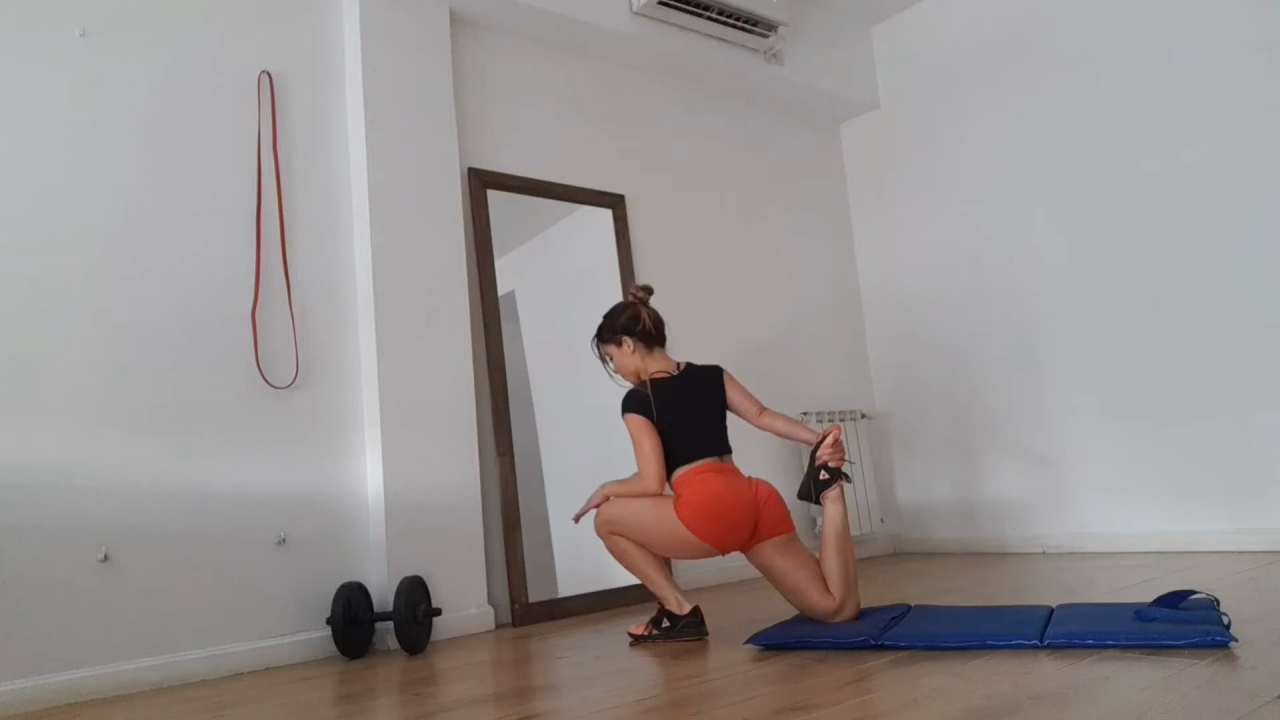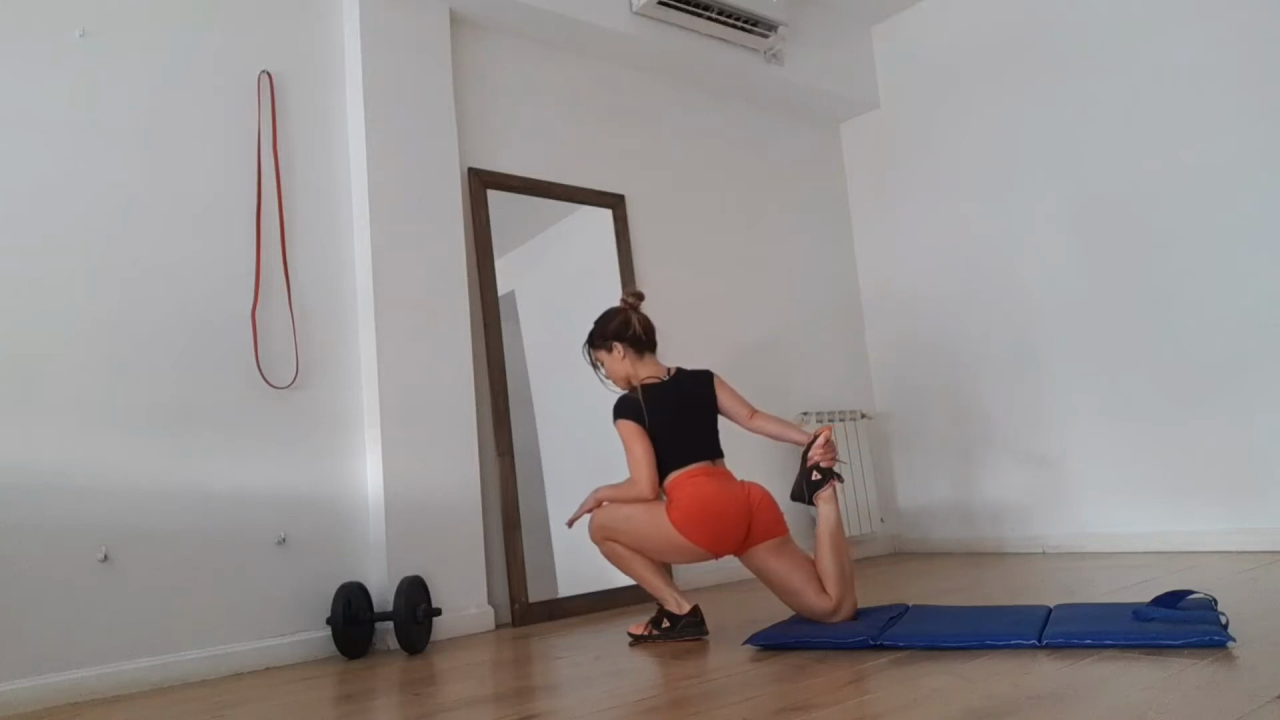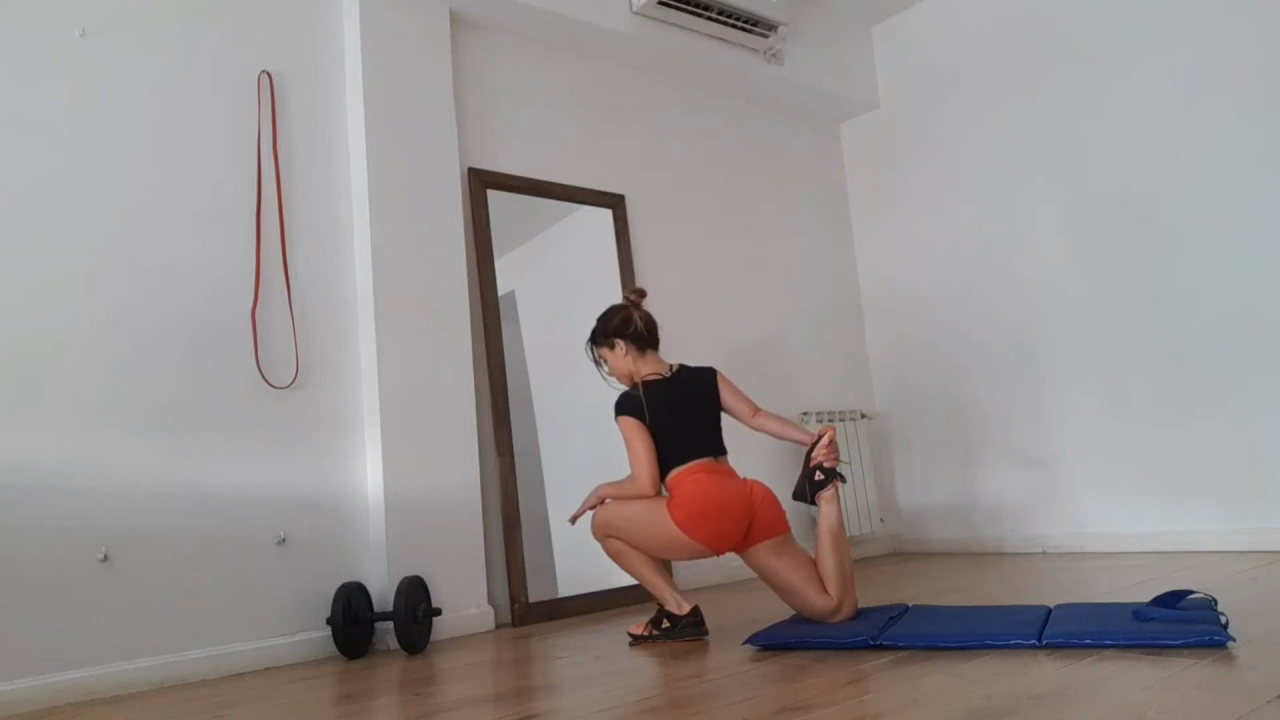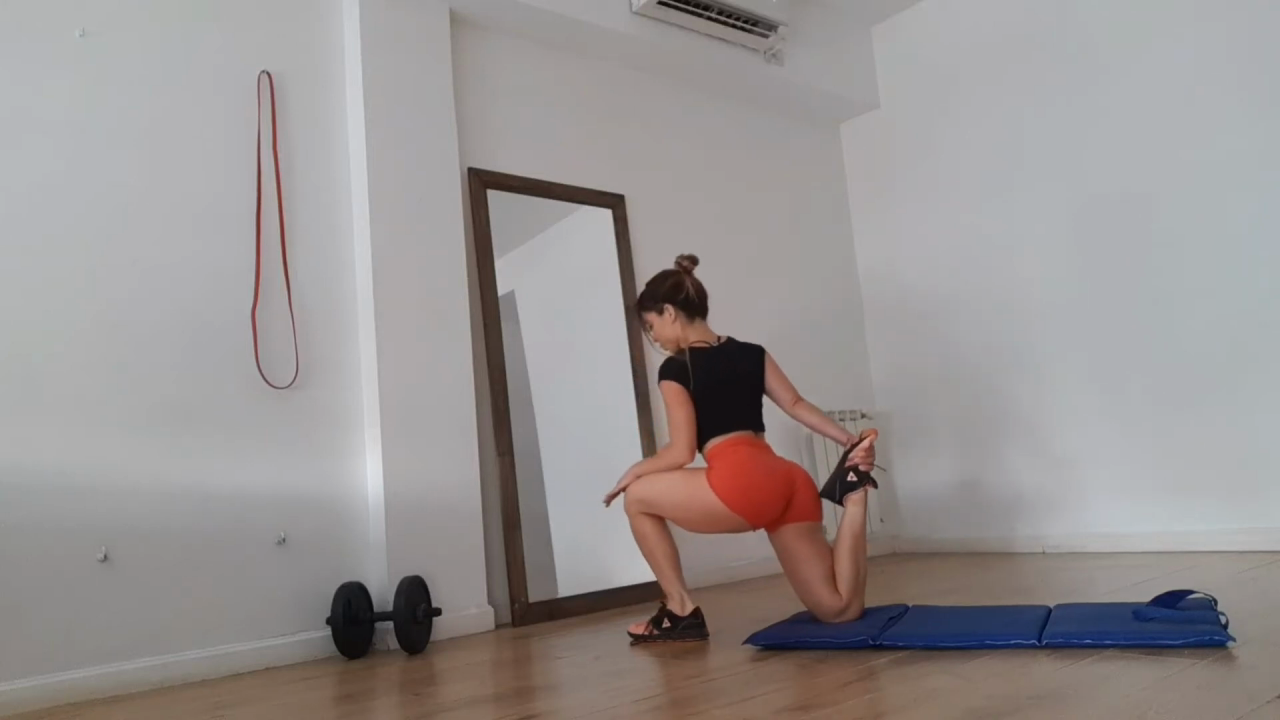
dt=1s
person 1, frame 1
left shoulder: (638, 401)
right shoulder: (711, 375)
left elbow: (652, 483)
right elbow: (761, 415)
left wrist: (606, 490)
right wrist: (820, 441)
left hip: (710, 509)
right hip: (758, 501)
left knee: (607, 519)
left ankle: (680, 612)
person 1, frame 2
left shoulder: (629, 406)
right shoulder: (702, 380)
left elbow: (646, 489)
right elbow: (752, 418)
left wrist: (600, 494)
right wrist: (811, 441)
left hip: (703, 514)
right hip: (751, 505)
left knee: (601, 524)
left ankle: (679, 612)
person 1, frame 3
left shoulder: (631, 403)
right shoulder: (705, 377)
left elbow: (646, 485)
right elbow: (755, 416)
left wrist: (601, 491)
right wrist: (814, 441)
left hip: (704, 510)
right hip: (754, 502)
left knee: (604, 521)
right knee: (835, 607)
left ankle: (678, 612)
person 1, frame 4
left shoulder: (675, 370)
right shoulder: (752, 353)
left elbow: (681, 453)
right elbow: (796, 404)
left wrist: (635, 469)
right wrist: (851, 441)
left hip: (742, 482)
right hip: (790, 482)
left knee: (637, 497)
right knee: (840, 608)
left ankle: (681, 612)
